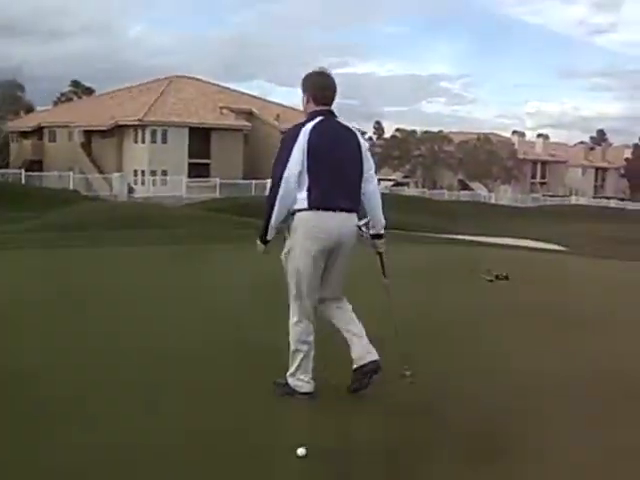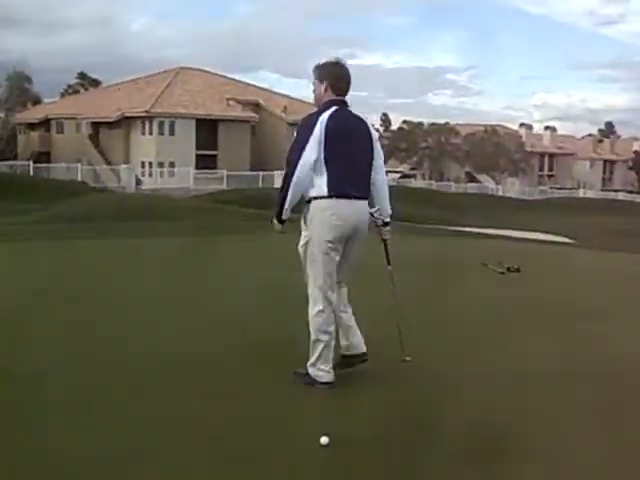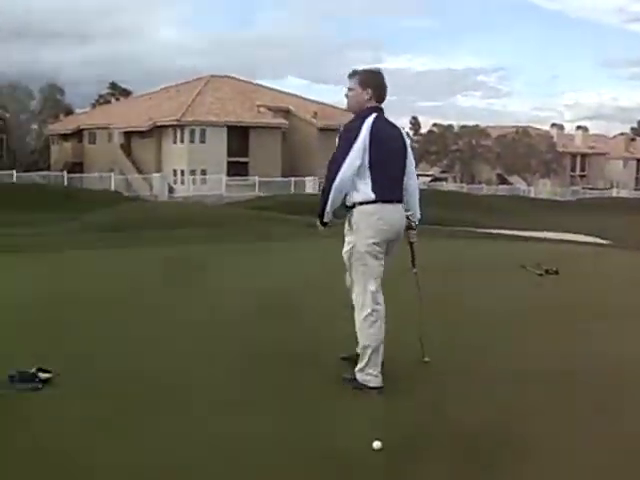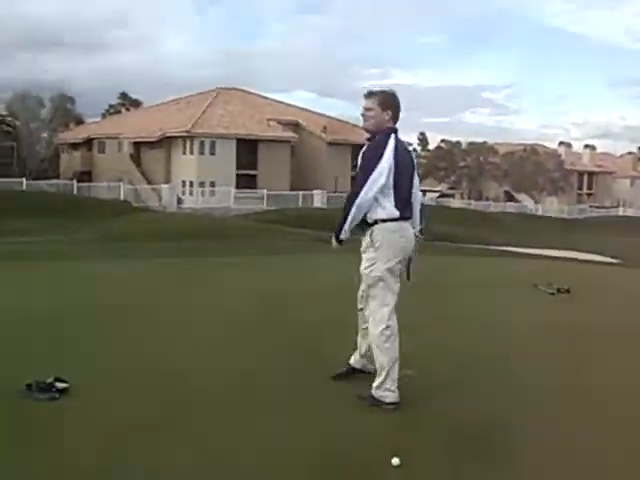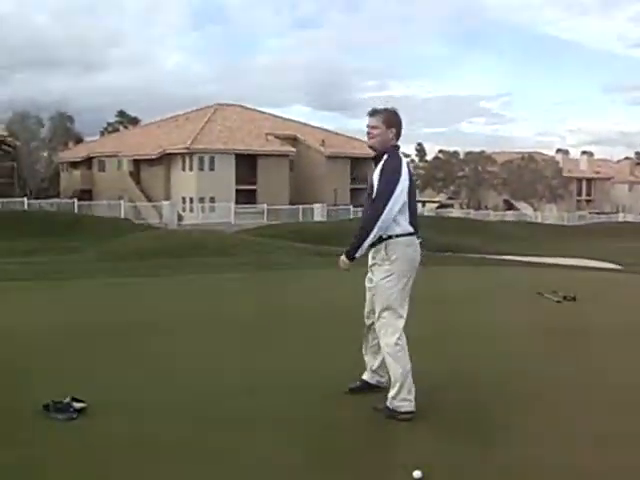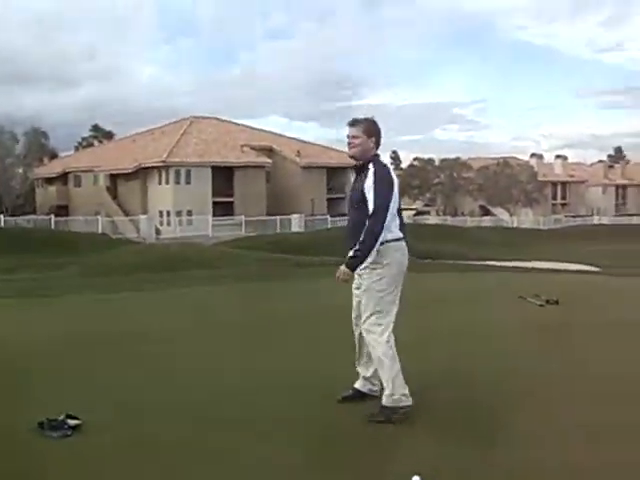
dt=0.1s
person 1, frame 1
left shoulder: (298, 135)
right shoulder: (354, 137)
left elbow: (283, 186)
right elbow: (370, 186)
left wrist: (266, 234)
right wrist: (377, 230)
left hip: (310, 224)
right hip: (346, 224)
left knee: (302, 306)
right knee: (332, 300)
left ankle: (300, 381)
right ankle: (364, 357)
person 1, frame 2
left shoulder: (315, 122)
right shoulder: (364, 126)
left elbow: (297, 172)
right elbow: (378, 174)
left wrist: (281, 213)
right wrist: (384, 217)
left hip: (325, 211)
right hip: (358, 211)
left knee: (320, 292)
right knee: (333, 286)
left ankle: (321, 370)
right ankle: (354, 346)
person 1, frame 3
left shoulder: (357, 128)
right shoulder: (397, 132)
left elbow: (338, 176)
right elbow: (410, 179)
left wrist: (323, 215)
right wrist: (413, 220)
left hip: (368, 216)
right hip: (395, 215)
left knee: (366, 296)
right knee: (365, 288)
left ankle: (368, 375)
right ankle: (369, 353)
person 1, frame 4
left shoulder: (379, 148)
right shoulder: (402, 150)
left elbow: (361, 195)
right elbow: (414, 196)
left wrist: (340, 233)
right wrist: (414, 234)
left hip: (384, 234)
right hip: (399, 231)
left knee: (380, 312)
right knee: (367, 303)
left ankle: (386, 391)
right ankle: (363, 361)
person 1, frame 5
left shoulder: (390, 165)
right shoulder: (391, 164)
left elbow: (379, 214)
left wrist: (351, 252)
left hip: (393, 251)
right hip: (388, 249)
left knee: (390, 325)
right knee: (374, 317)
left ankle: (402, 402)
right ankle: (376, 376)
person 1, frame 6
left shoulder: (379, 174)
right shoulder: (359, 176)
left elbow: (378, 221)
left wrist: (354, 261)
right wrist: (353, 259)
left hip: (383, 257)
right hip: (366, 262)
left knee: (375, 326)
right knee: (363, 325)
left ankle: (396, 399)
right ankle: (367, 383)
